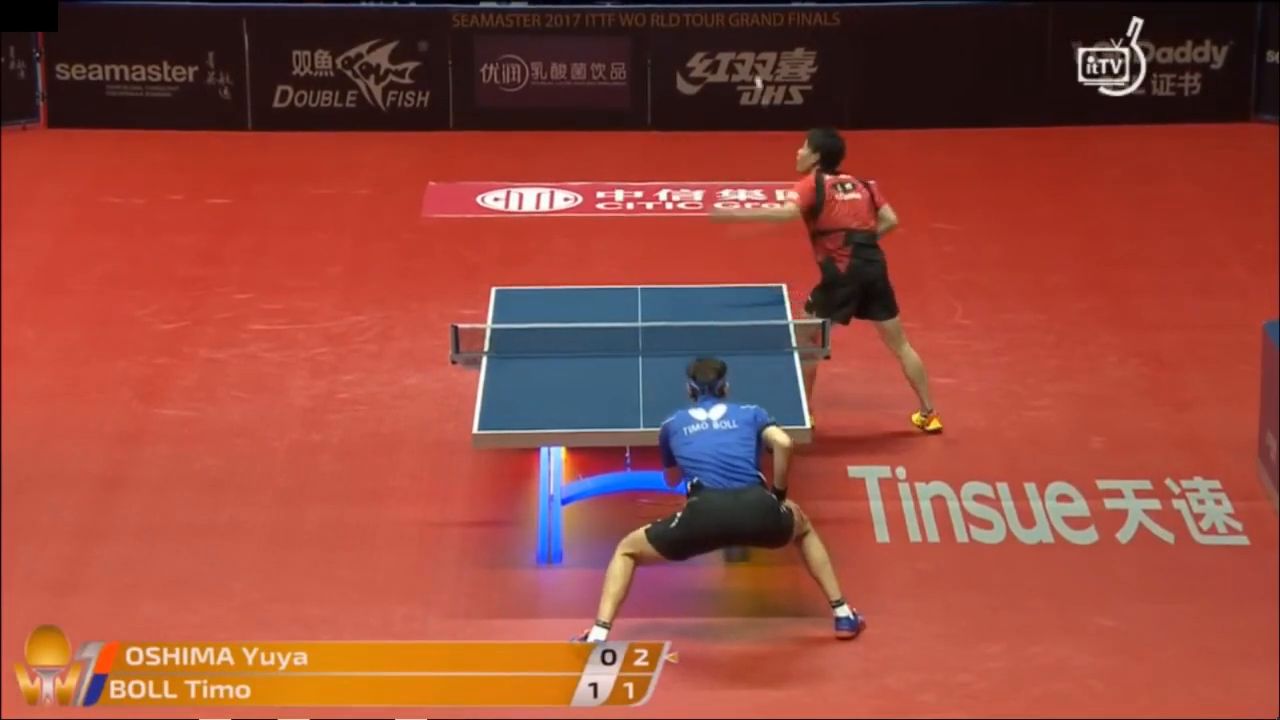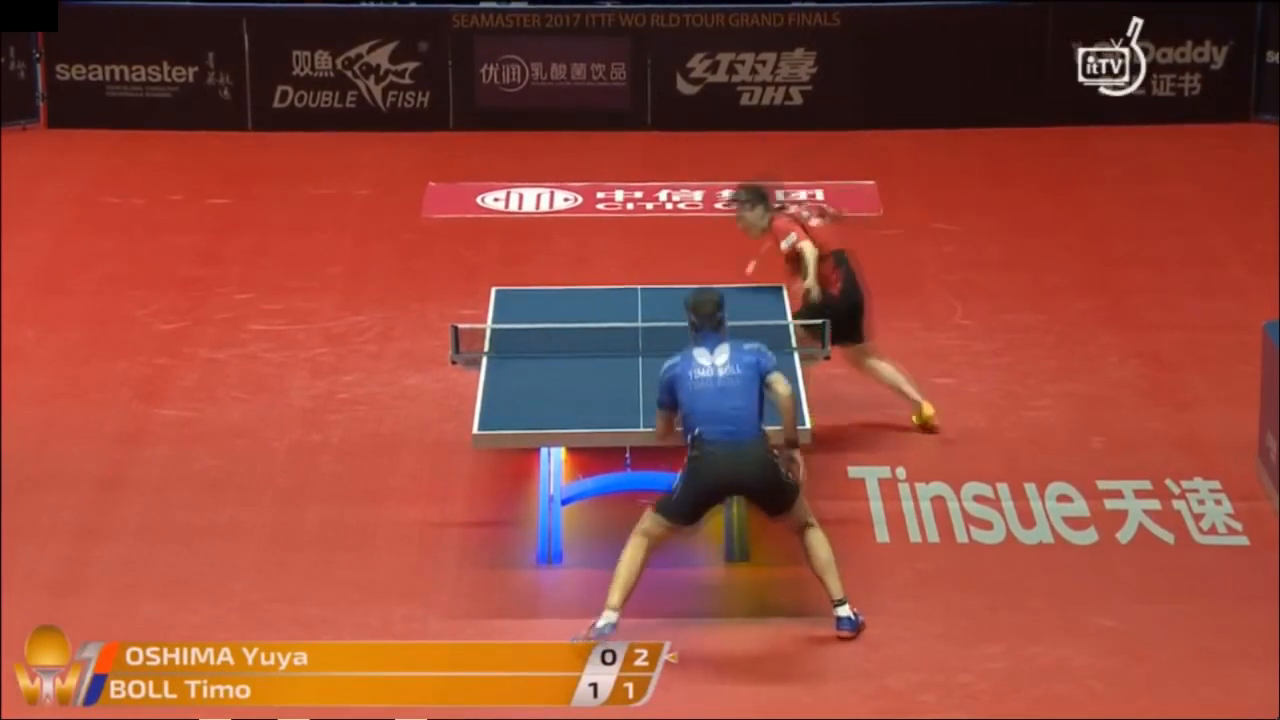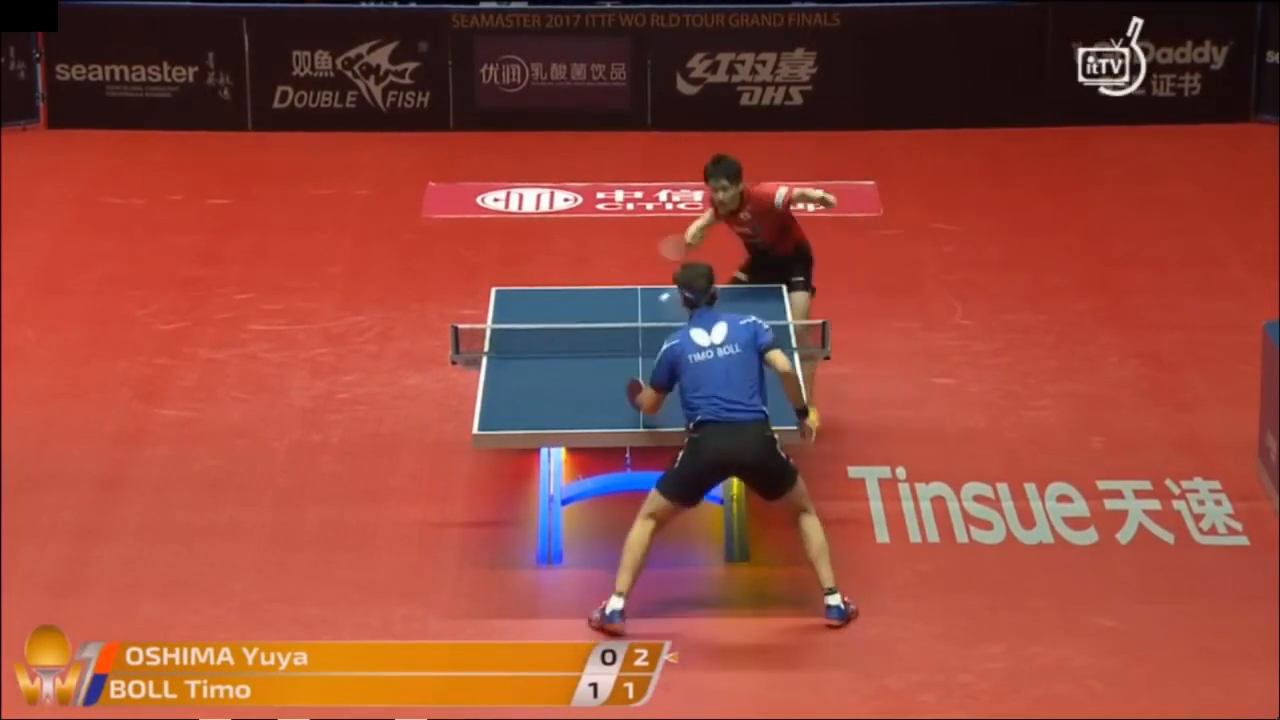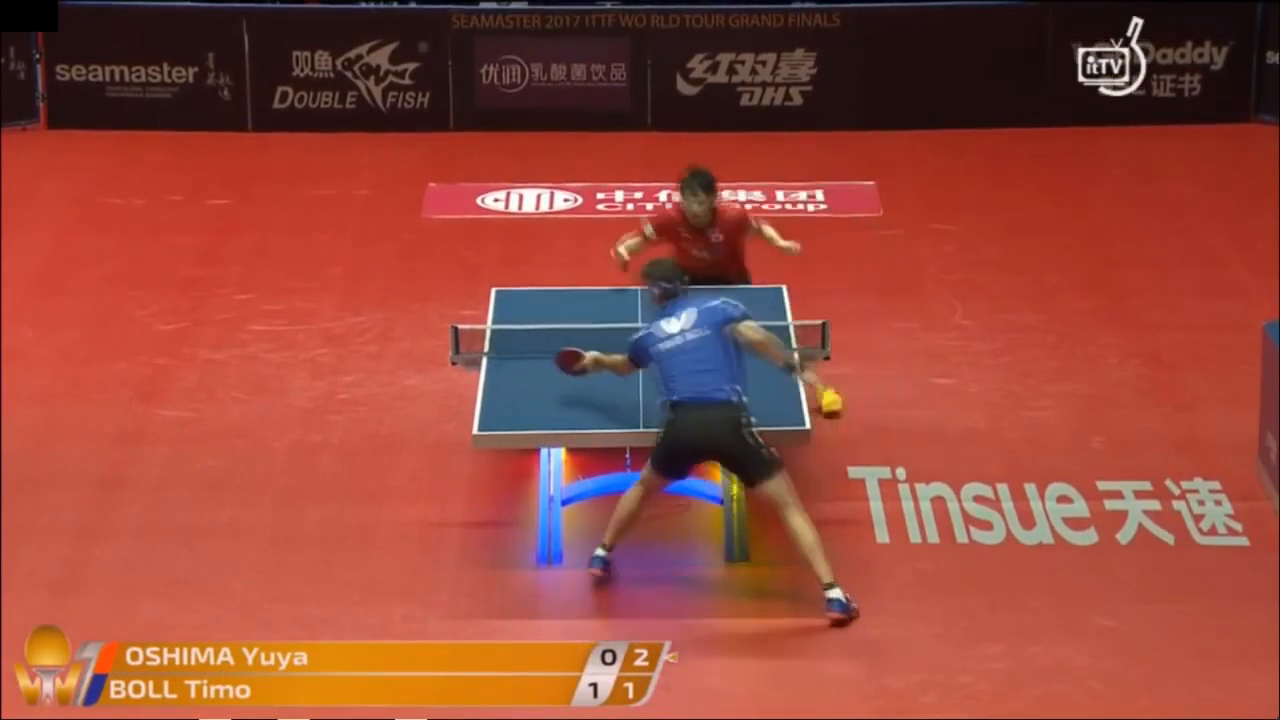
dt=0.3s
person 1, frame 1
left shoulder: (672, 424)
right shoulder: (751, 414)
left elbow: (672, 479)
right elbow: (783, 443)
right wrist: (779, 494)
left hip: (705, 514)
right hip: (757, 511)
left knee: (627, 551)
right knee: (802, 527)
left ankle: (598, 636)
right ankle: (843, 616)
person 1, frame 2
left shoulder: (675, 367)
right shoulder: (754, 353)
left elbow: (664, 431)
right elbow: (783, 393)
right wrist: (792, 447)
left hip: (708, 466)
right hip: (758, 461)
left knee: (643, 537)
right knee: (807, 526)
left ankle: (607, 622)
right ankle: (844, 614)
person 1, frame 3
left shoulder: (674, 345)
right shoulder: (750, 326)
left elbow: (649, 407)
right elbow: (785, 369)
left wrist: (637, 398)
right wrist: (803, 413)
left hip: (706, 444)
right hip: (757, 440)
left knee: (649, 517)
right knee: (804, 510)
left ankle: (615, 608)
right ankle: (834, 602)
person 1, frame 4
left shoulder: (651, 334)
right shoulder: (717, 308)
left elbow: (626, 365)
right elbow: (755, 337)
left wrist: (597, 361)
right wrist: (797, 368)
left hip: (682, 425)
right hip: (727, 422)
left knee: (645, 486)
right knee: (789, 507)
left ankle: (601, 556)
right ankle: (835, 598)
person 2, frame 1
left shoulder: (812, 185)
right shoulder: (860, 184)
left elbow: (786, 213)
right elbow: (890, 221)
left wrist: (736, 214)
left hip: (842, 274)
right hip: (875, 267)
left knee: (806, 340)
right knee: (899, 345)
right ankle: (928, 413)
person 2, frame 2
left shoulder: (778, 225)
right shoulder: (797, 212)
left elbow: (808, 249)
right elbow: (831, 214)
left wrist: (811, 280)
left hip: (832, 295)
right hip: (848, 292)
right knee: (865, 360)
right ankle: (922, 406)
person 2, frame 3
left shoulder: (760, 196)
right shoulder: (721, 202)
left elbow: (799, 193)
right elbow: (711, 214)
left wrist: (821, 197)
right wrist: (695, 231)
left hip: (794, 259)
right hip: (760, 260)
person 2, frame 4
left shoulder: (732, 217)
right shoulder: (670, 219)
left elbow: (759, 228)
right elbow: (640, 240)
left wrist: (781, 243)
right wrist: (622, 249)
left hip: (733, 284)
right hip: (692, 284)
